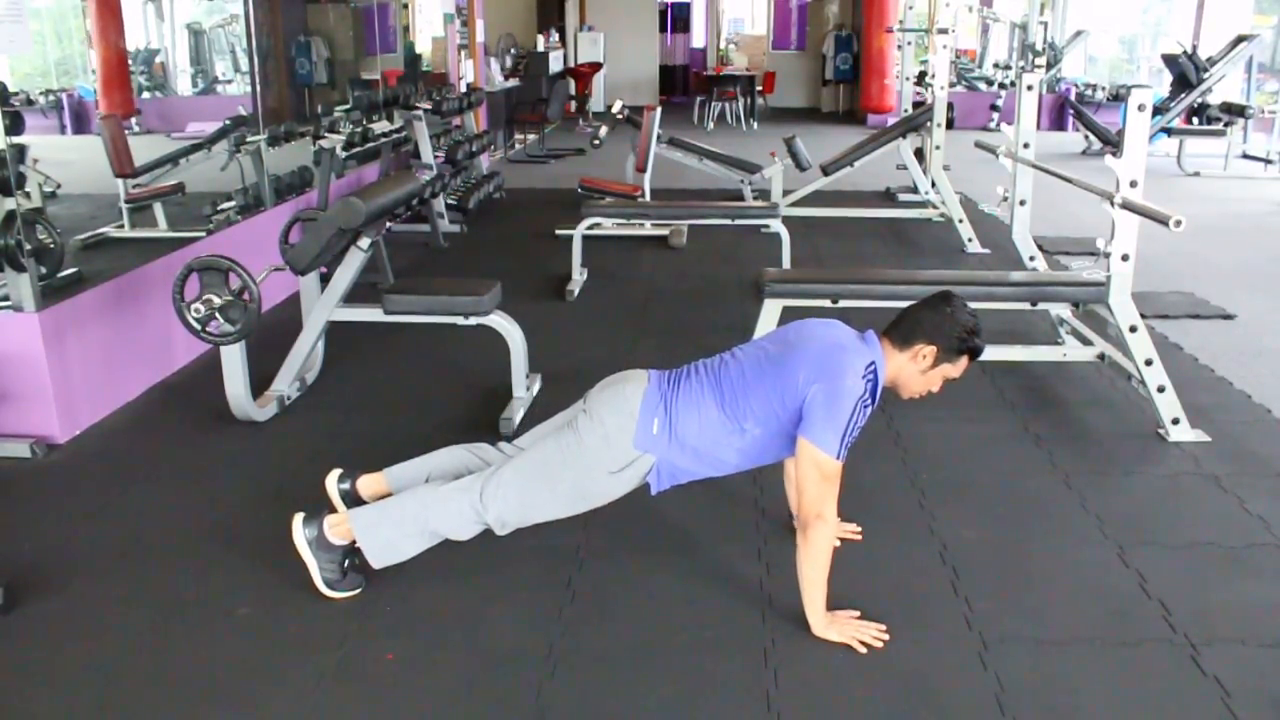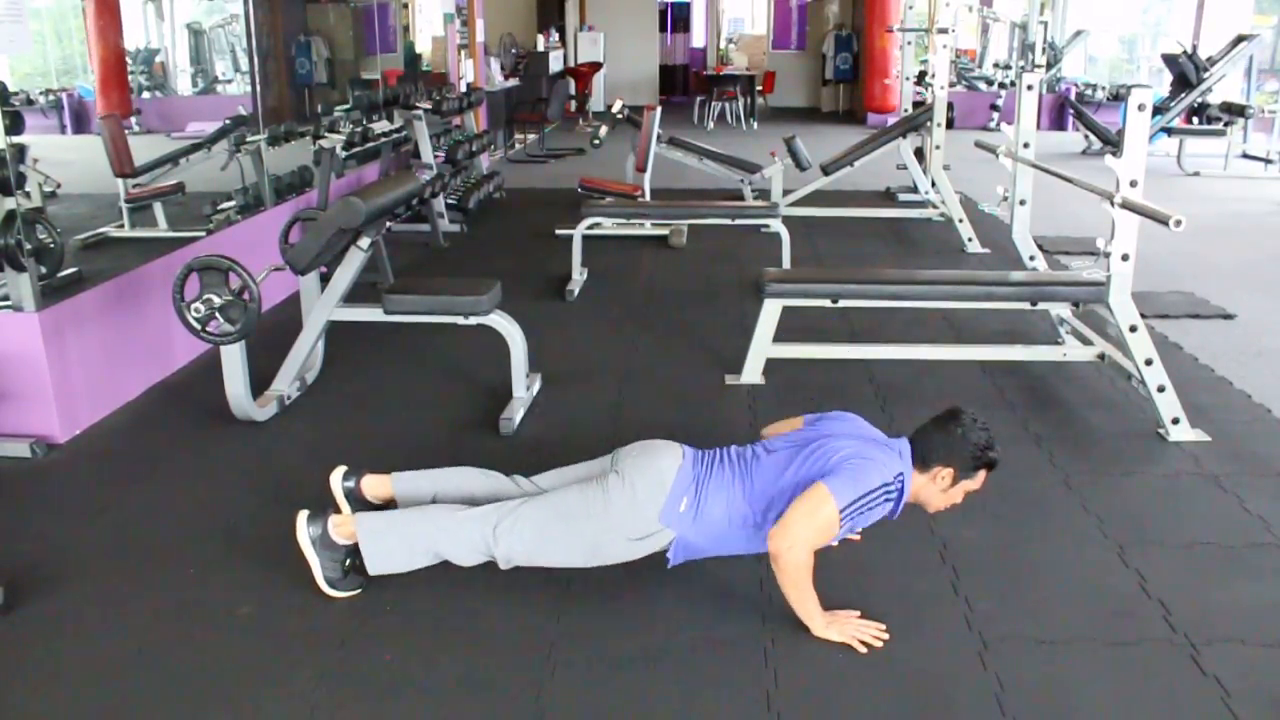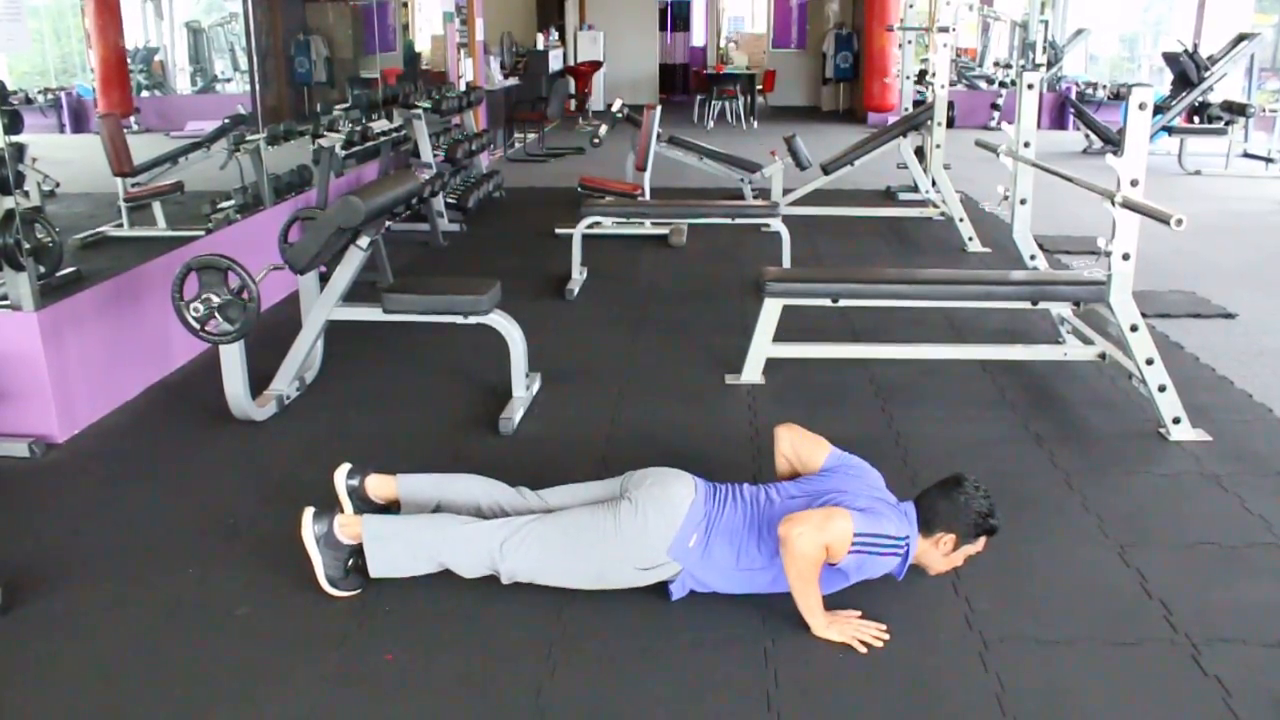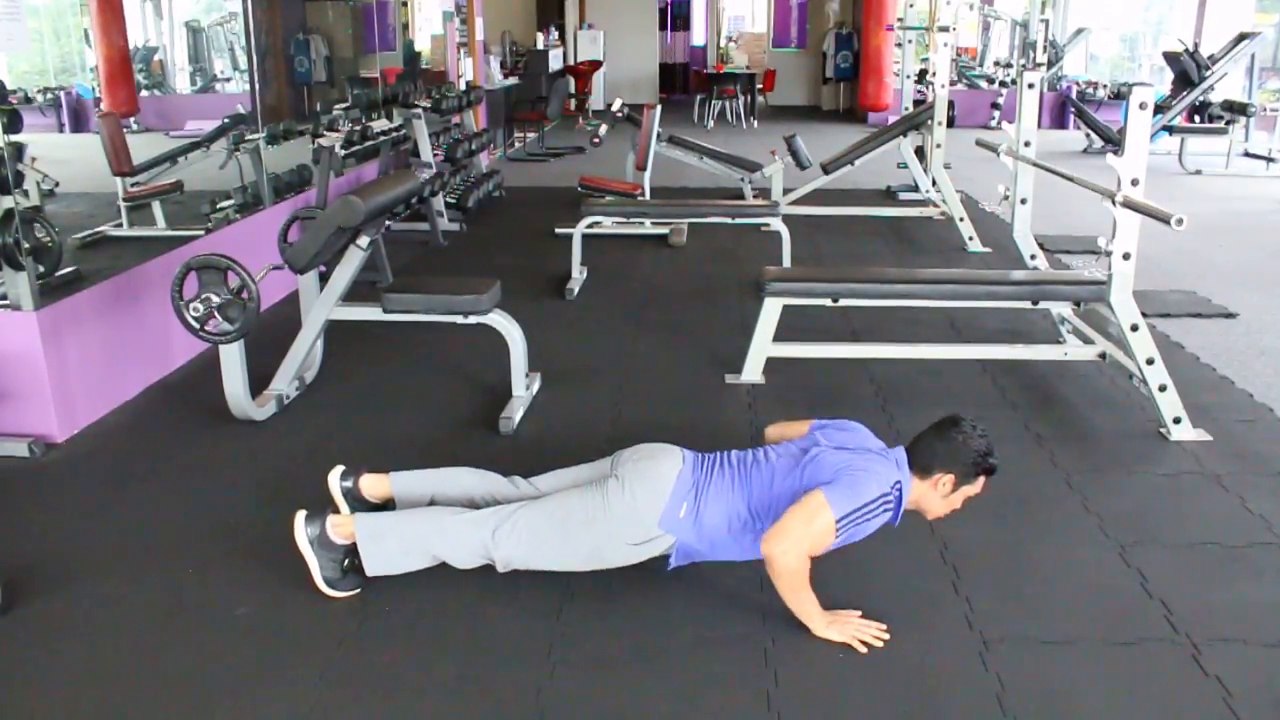
dt=0.4s
person 1, frame 1
left shoulder: (839, 339)
right shoulder: (850, 383)
right elbow: (815, 516)
left wrist: (811, 515)
right wrist: (820, 619)
left hip: (636, 404)
right hip: (637, 438)
left knee: (501, 463)
right knee: (490, 503)
left ankle: (362, 488)
right ankle: (334, 532)
person 1, frame 2
left shoulder: (862, 437)
right shoulder: (878, 479)
right elbow: (783, 542)
left wrist: (819, 515)
right wrist: (817, 620)
left hip: (664, 471)
right hip: (660, 506)
left knee: (516, 494)
right knee: (498, 532)
left ankle: (368, 488)
right ankle: (340, 532)
person 1, frame 3
left shoulder: (868, 485)
right shoulder: (888, 535)
left elbow: (787, 436)
right elbow: (800, 533)
right wrist: (817, 618)
left hip: (670, 496)
right hip: (668, 537)
left knee: (521, 507)
right knee: (500, 549)
left ankle: (374, 487)
right ankle: (345, 531)
person 1, frame 4
left shoulder: (863, 442)
right shoulder: (876, 485)
right elbow: (778, 552)
right wrist: (819, 621)
left hip: (662, 472)
right hip: (658, 510)
left knee: (513, 493)
right knee: (495, 535)
left ankle: (367, 489)
right ankle: (337, 535)
